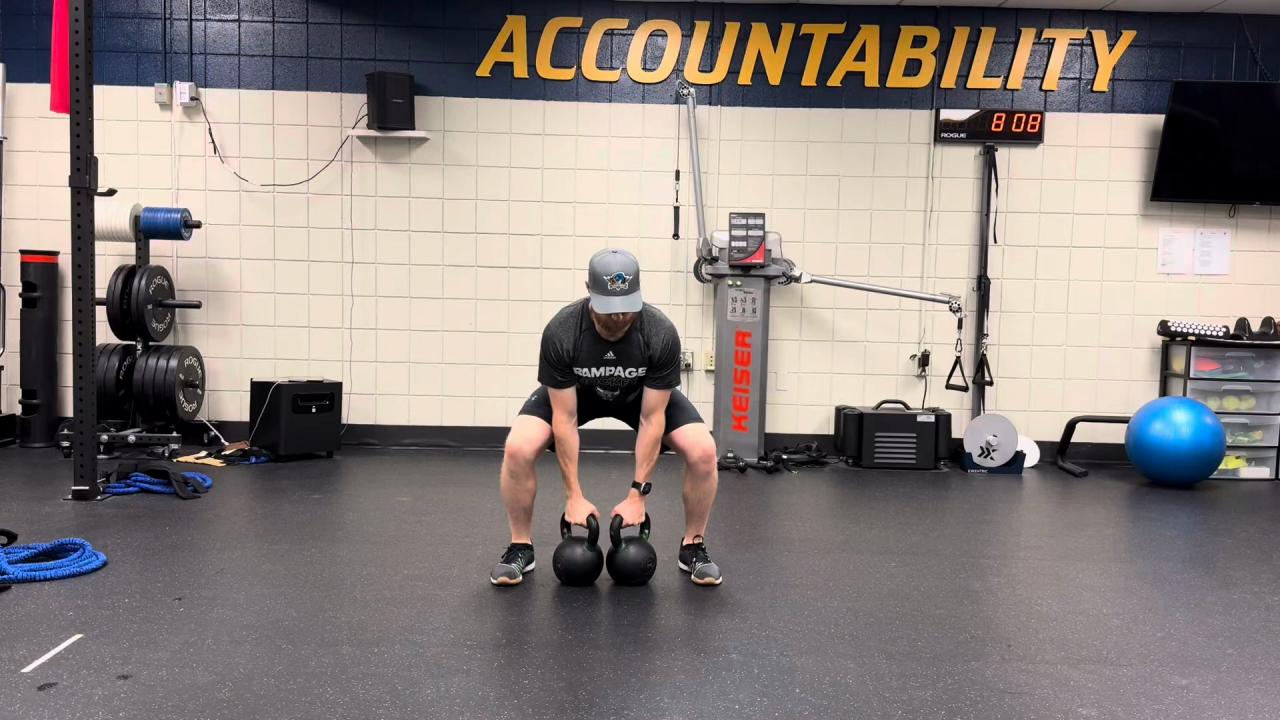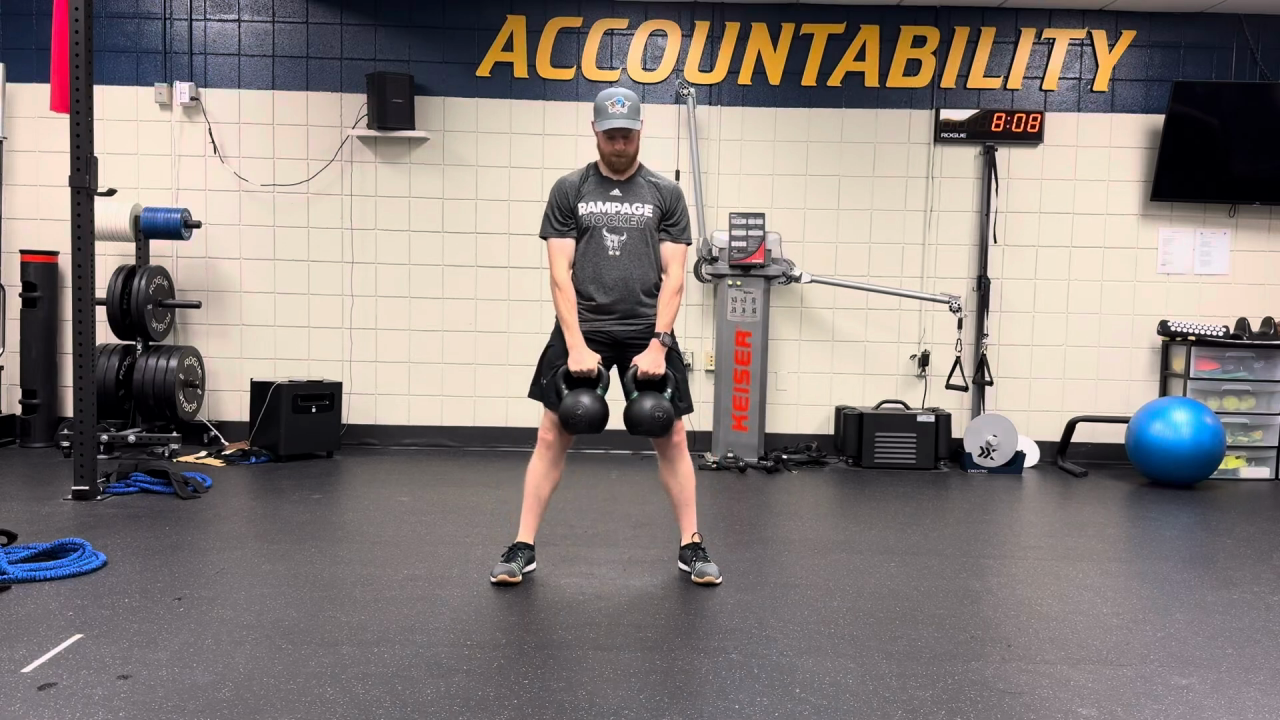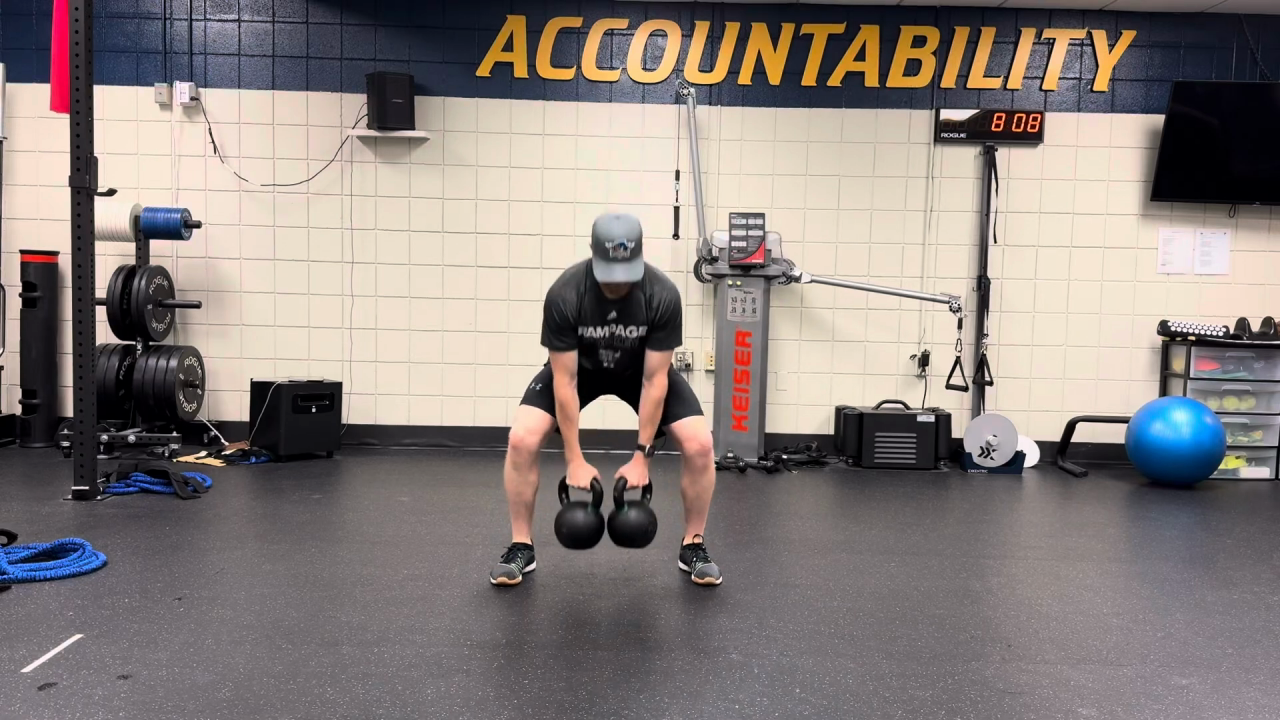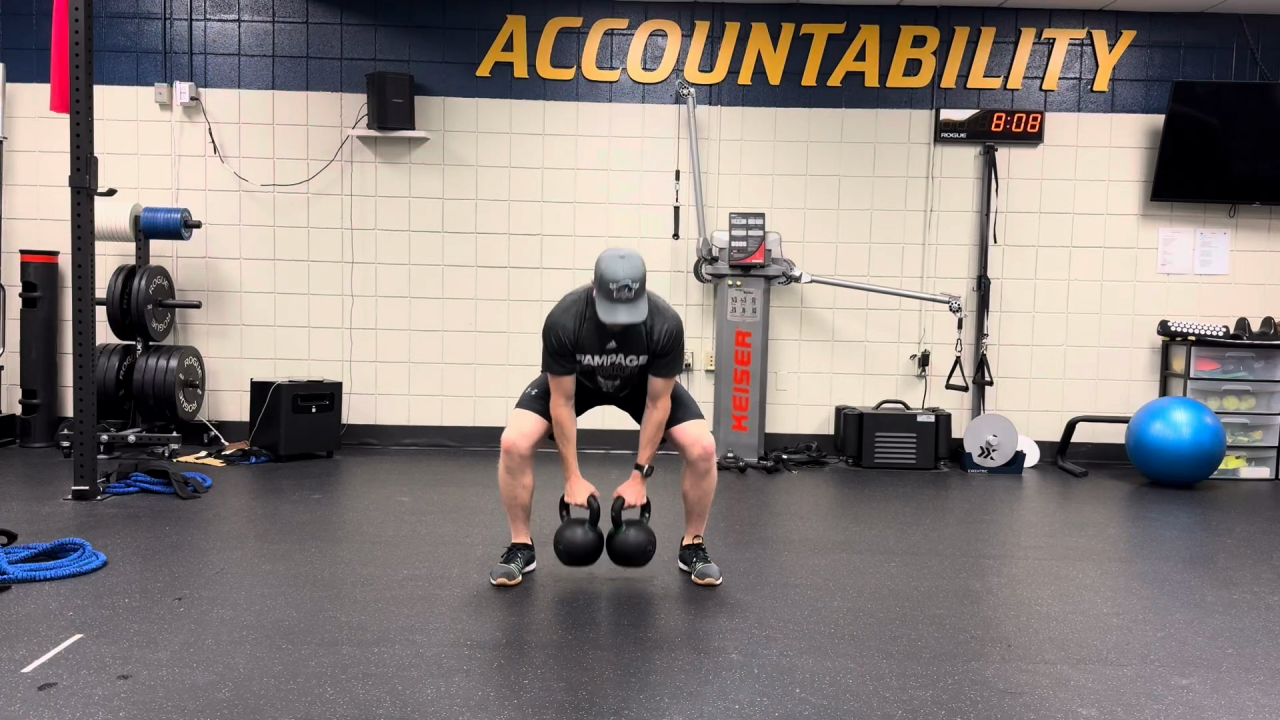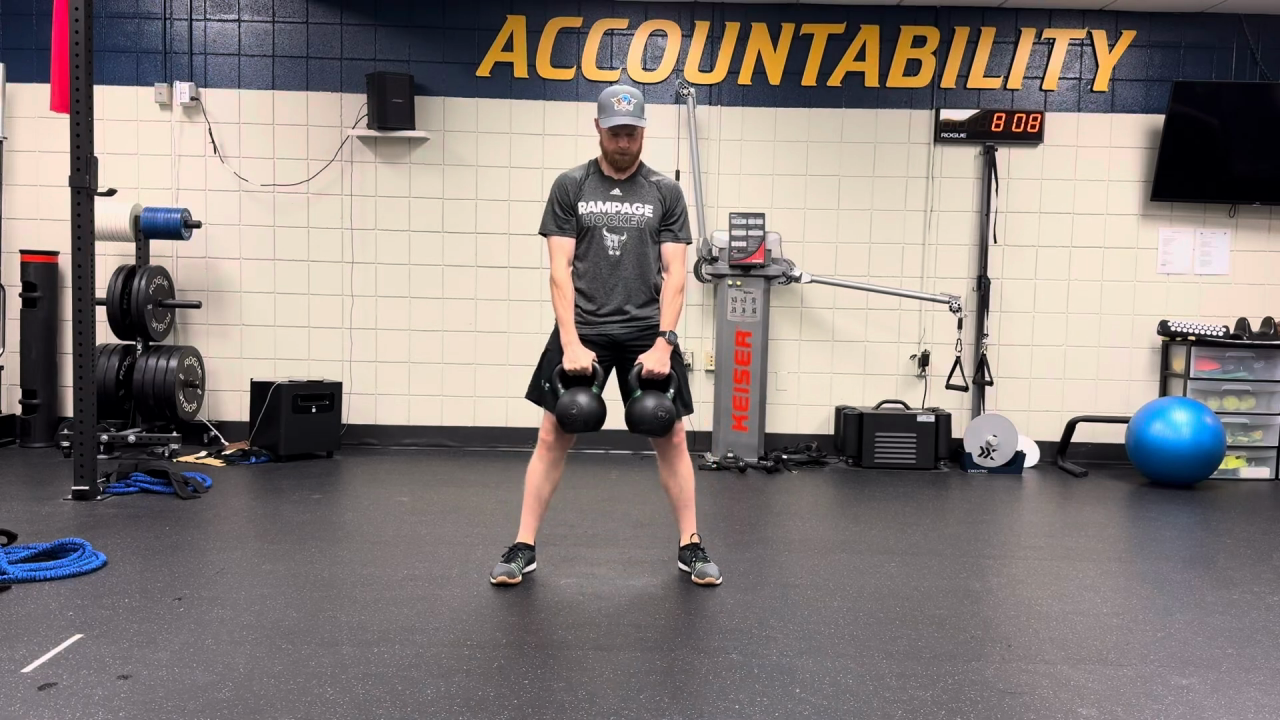
dt=1s
person 1, frame 1
left shoulder: (661, 334)
right shoulder: (561, 332)
left elbow: (652, 418)
right elbow: (564, 419)
left wrist: (637, 495)
right wrist: (574, 497)
left hip: (642, 393)
right hip: (574, 392)
left knee: (702, 451)
right knee: (518, 447)
left ankle: (693, 547)
right ankle: (520, 547)
person 1, frame 2
left shoulder: (666, 193)
right shoulder: (568, 190)
left elbow: (673, 275)
right elbow: (561, 272)
left wrist: (660, 343)
right wrist: (575, 343)
left hip: (647, 335)
right hip: (583, 332)
left knee: (672, 439)
right knee: (552, 438)
left ankle: (692, 546)
right ankle: (522, 547)
person 1, frame 3
left shoulder: (664, 295)
right shoulder: (564, 294)
left elbow: (655, 380)
right elbow: (564, 381)
left wrist: (641, 455)
right wrist: (575, 460)
left hip: (641, 368)
right hip: (579, 367)
left knee: (698, 444)
right knee: (522, 440)
left ankle: (693, 546)
right ankle: (521, 547)
person 1, frame 4
left shoulder: (665, 323)
right shoulder: (564, 320)
left elbow: (658, 403)
right elbow: (562, 402)
left wrist: (639, 477)
right wrist: (573, 481)
left hip: (642, 385)
right hip: (577, 381)
left knee: (702, 448)
right knee: (515, 444)
left ankle: (693, 547)
right ankle: (520, 548)
person 1, frame 5
left shoulder: (666, 192)
right shoulder: (570, 186)
left elbow: (674, 273)
right elbow: (561, 269)
left wrist: (664, 342)
right wrist: (571, 342)
left hip: (646, 333)
right hip: (583, 331)
left knee: (671, 439)
right knee: (552, 439)
left ankle: (690, 545)
right ankle: (523, 547)
